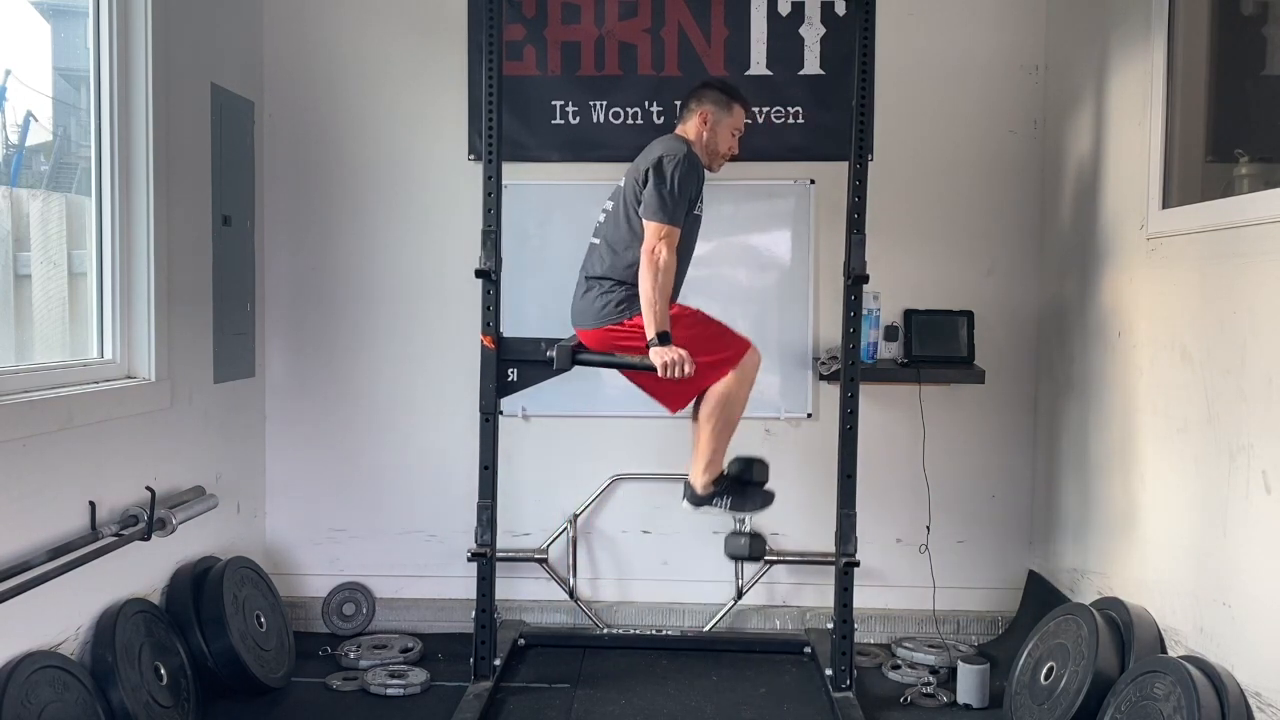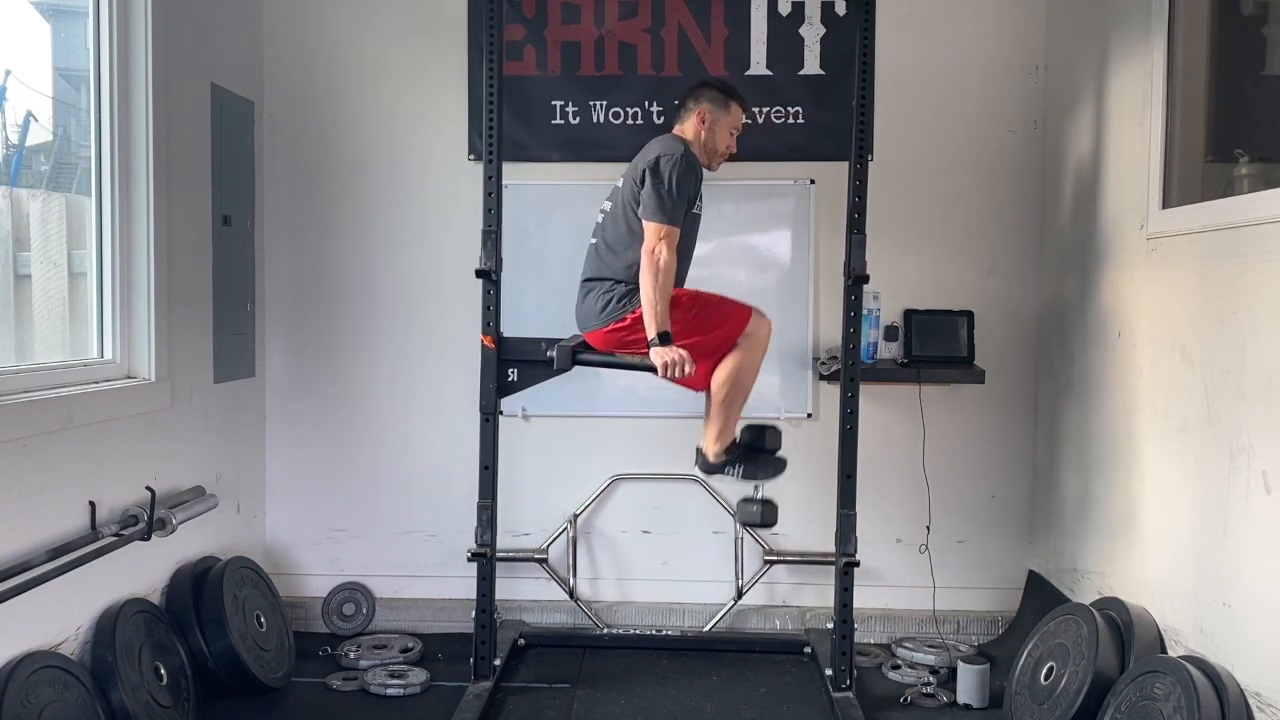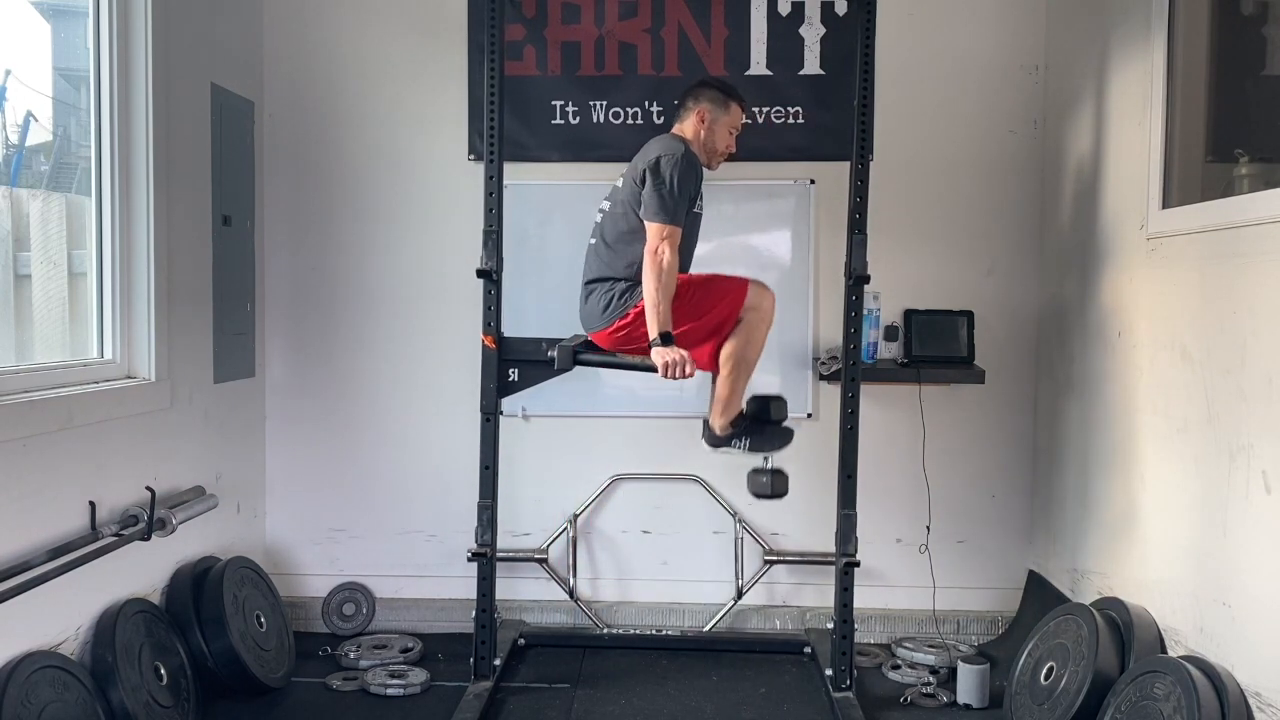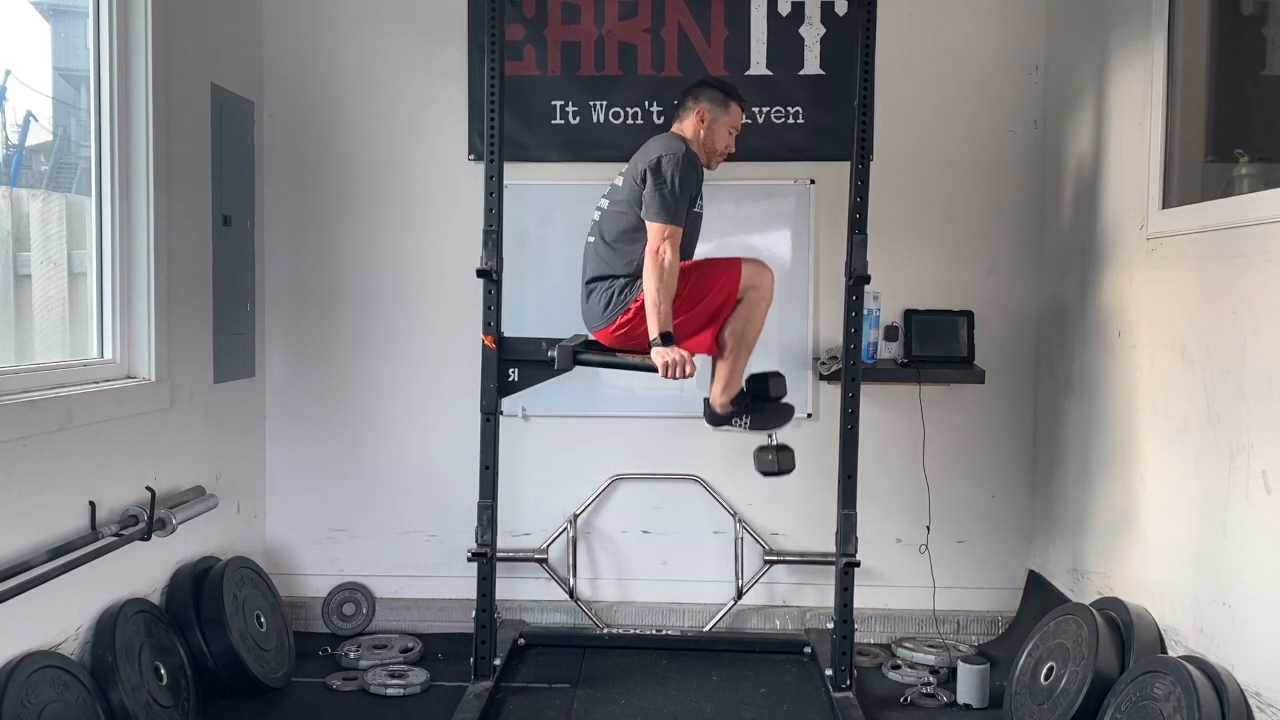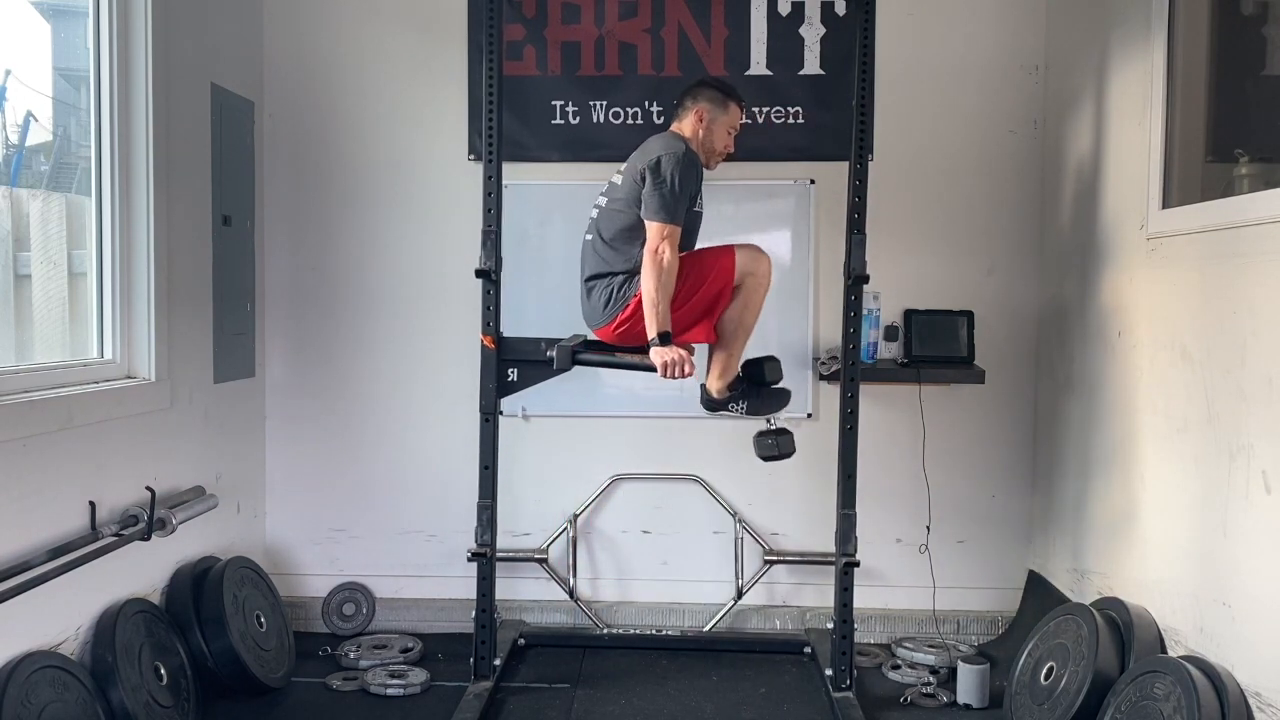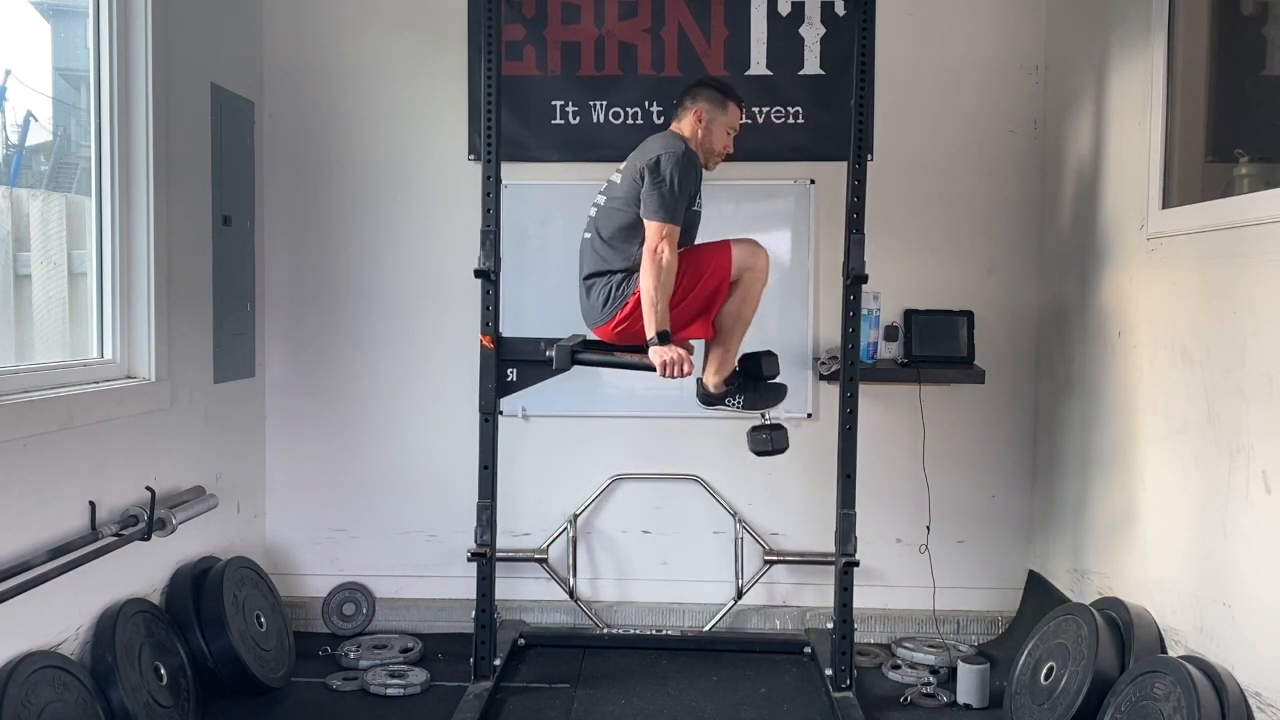
dt=0.1s
person 1, frame 1
left shoulder: (663, 157)
right shoulder: (678, 159)
right elbow: (658, 251)
left wrist: (658, 332)
right wrist: (660, 339)
left hip: (602, 310)
right hip: (615, 310)
left knee: (720, 363)
right knee: (743, 359)
left ankle: (707, 475)
right ankle: (706, 480)
person 1, frame 2
left shoulder: (663, 156)
right shoulder: (675, 160)
right elbow: (657, 251)
left wrist: (664, 334)
right wrist: (662, 339)
left hip: (605, 308)
right hip: (620, 308)
left knee: (724, 340)
right knee: (754, 328)
left ankle: (717, 448)
right ankle: (717, 450)
person 1, frame 3
left shoulder: (661, 156)
right shoulder: (676, 158)
right elbow: (659, 252)
left wrist: (663, 336)
right wrist: (662, 340)
left hip: (611, 306)
right hip: (622, 307)
left knee: (738, 301)
right knee: (758, 298)
left ankle: (725, 419)
right ankle: (725, 422)
person 1, frame 4
left shoulder: (661, 153)
right shoulder: (676, 158)
right elbow: (660, 251)
left wrist: (663, 337)
right wrist: (662, 341)
left hip: (610, 305)
right hip: (624, 304)
left knee: (739, 284)
right knee: (757, 278)
left ankle: (726, 399)
right ankle: (725, 401)
person 1, frame 5
left shoulder: (660, 153)
right shoulder: (675, 157)
right elbow: (659, 251)
left wrist: (666, 332)
right wrist: (660, 340)
left hip: (612, 303)
right hip: (623, 302)
left knee: (735, 270)
right knee: (754, 263)
left ankle: (722, 384)
right ankle: (722, 387)
person 1, frame 6
left shoulder: (659, 152)
right shoulder: (674, 156)
right elbow: (658, 250)
left wrist: (664, 332)
right wrist: (659, 340)
left hip: (609, 301)
right hip: (621, 301)
left knee: (734, 271)
right knee: (752, 258)
left ankle: (719, 379)
right ankle: (719, 382)
